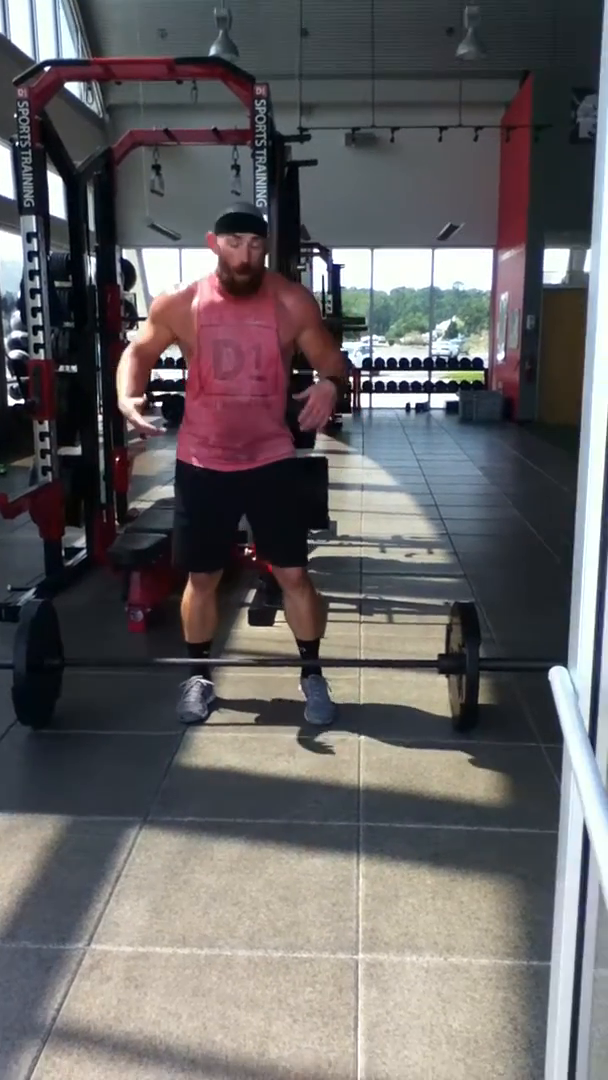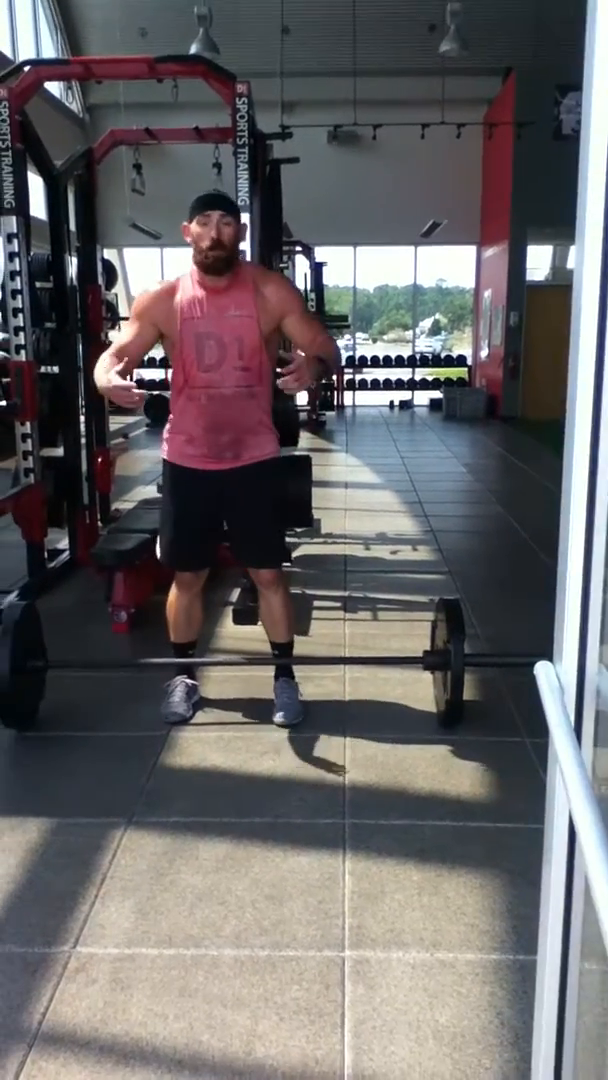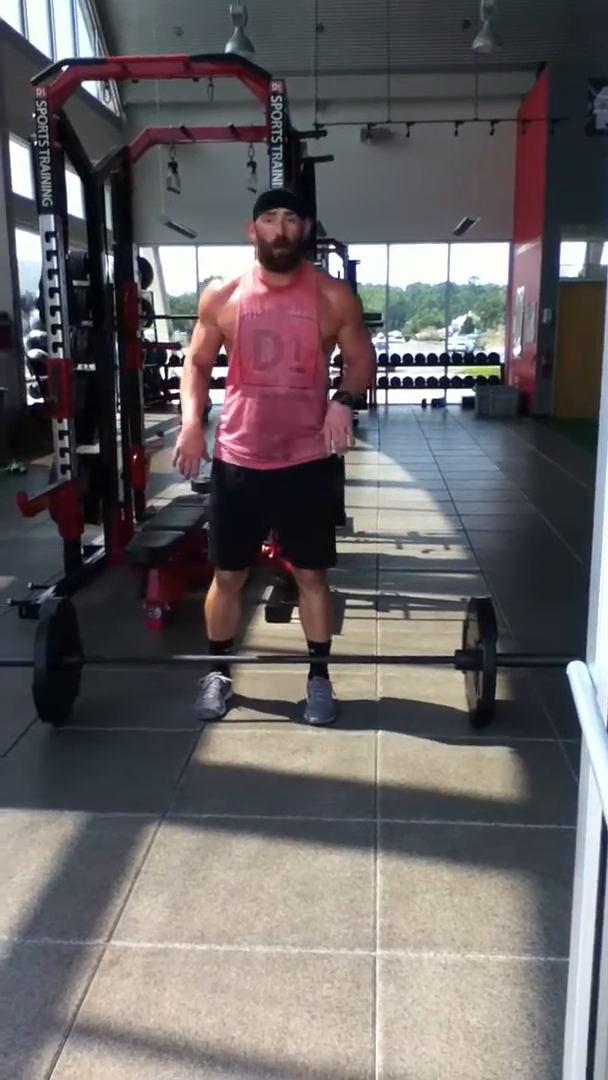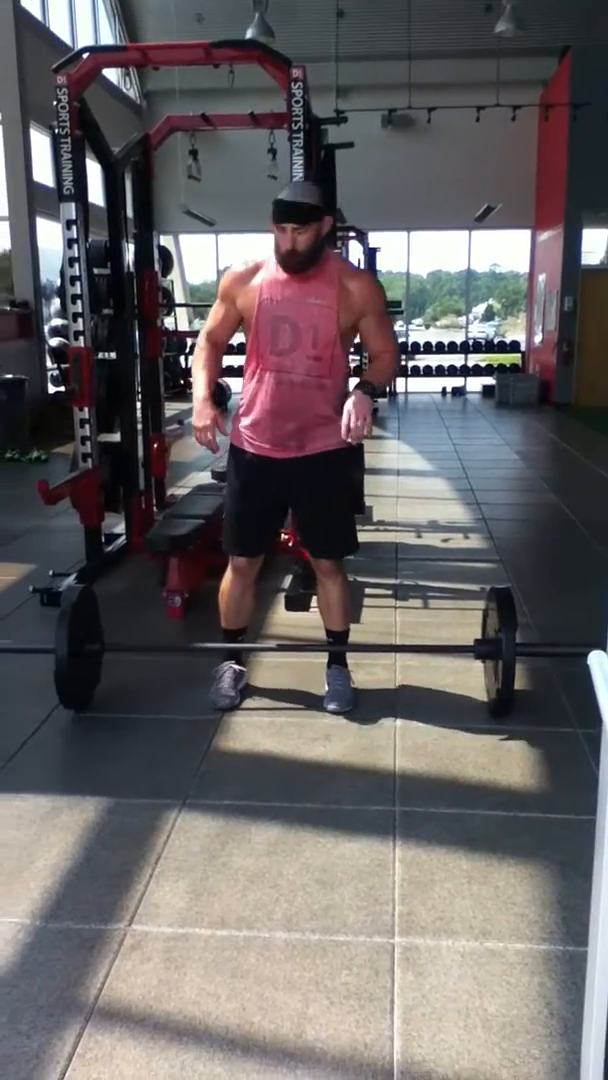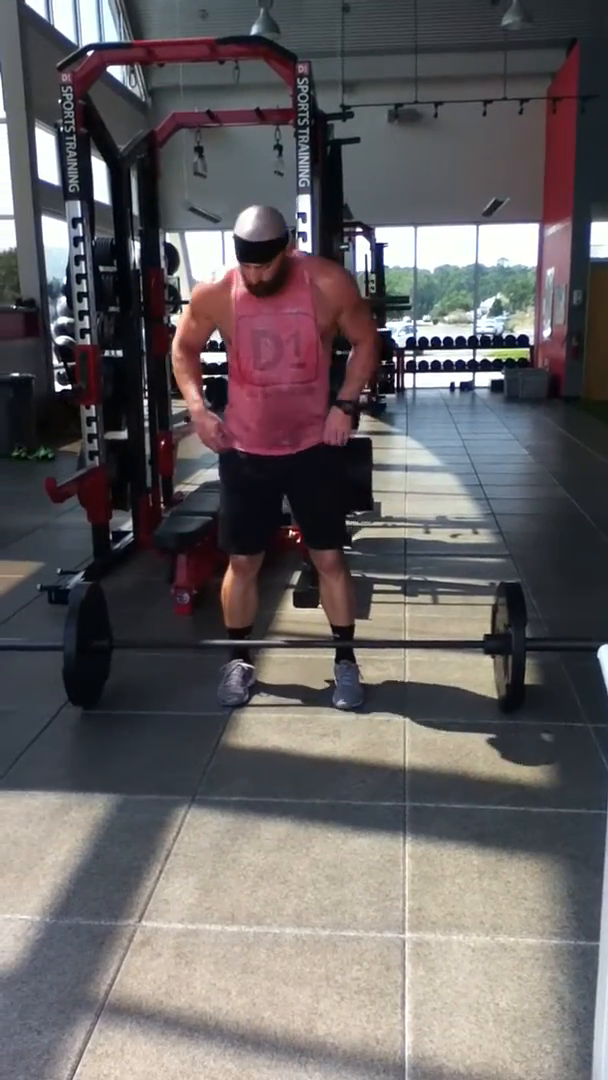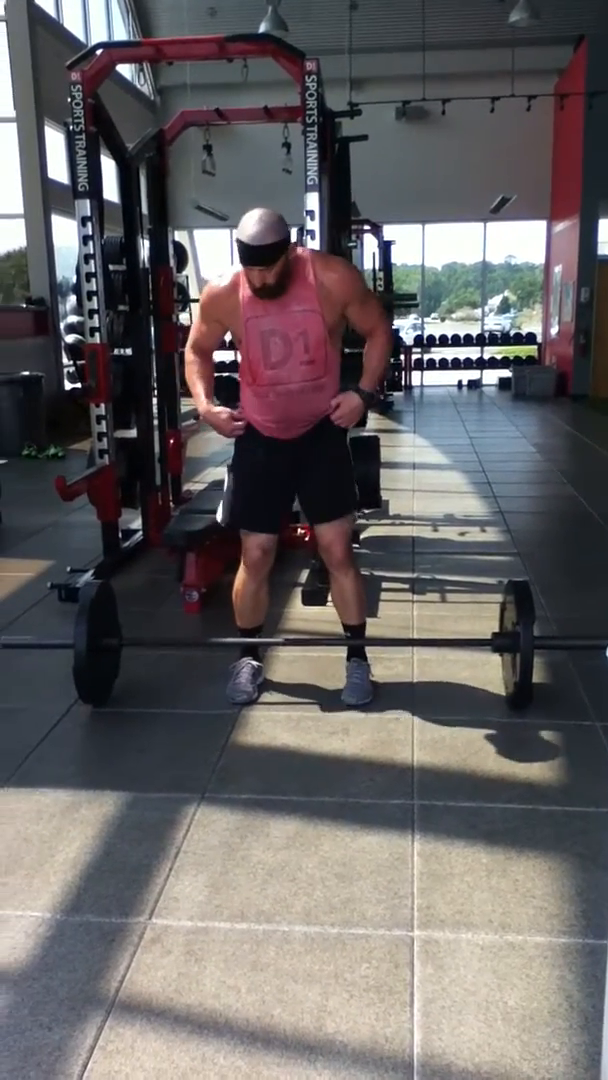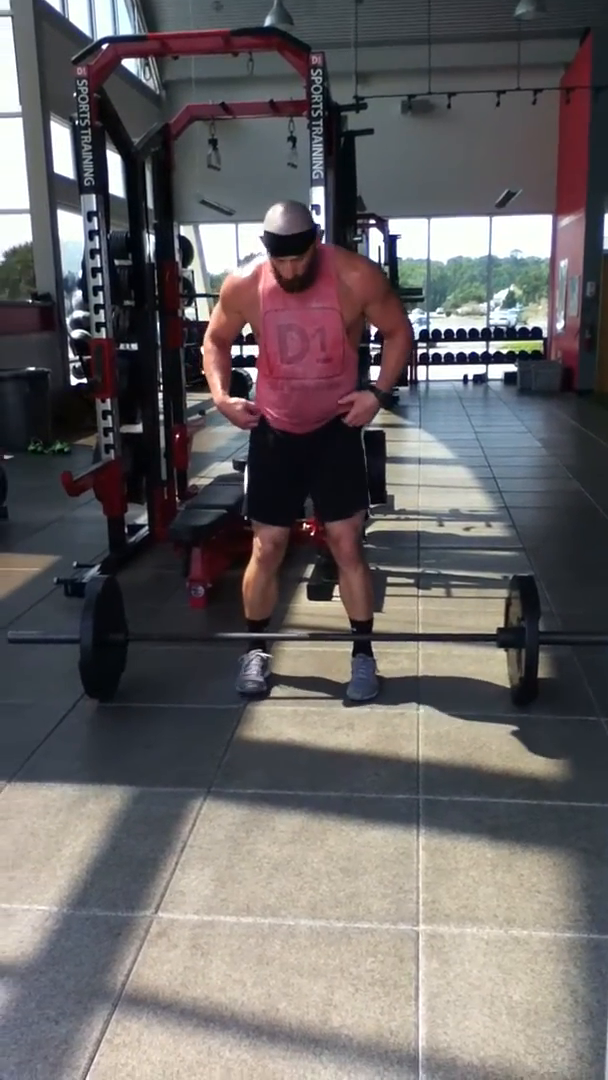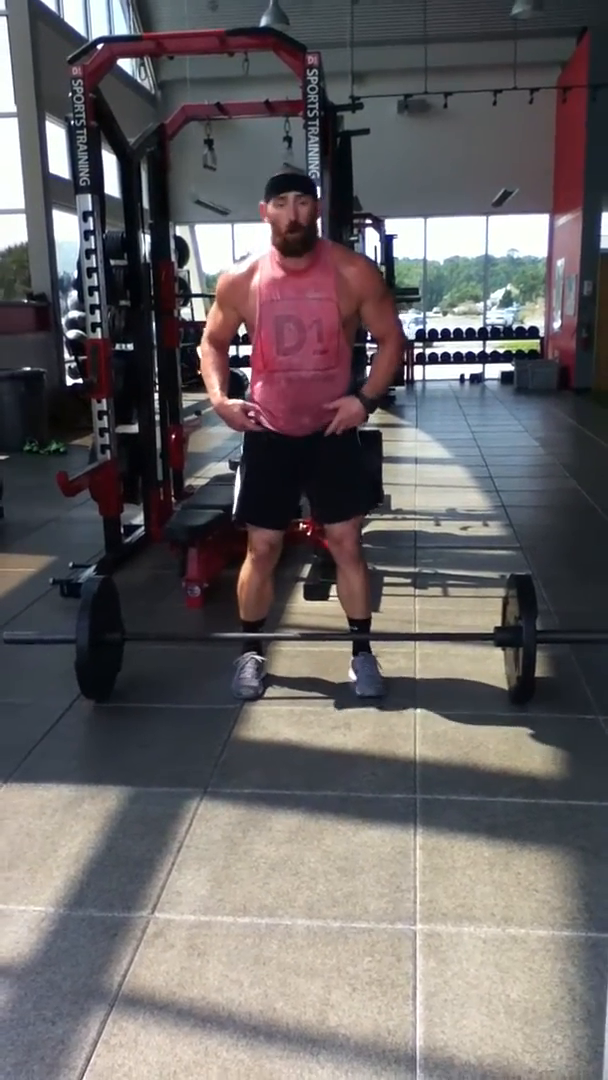
dt=0.3s
person 1, frame 1
left shoulder: (293, 301)
right shoulder: (178, 304)
left elbow: (330, 357)
right elbow: (137, 352)
left wrist: (331, 387)
right wrist: (128, 395)
left hip: (270, 459)
right hip: (202, 463)
left knee: (293, 573)
right knee: (201, 577)
left ankle: (312, 674)
right ankle: (200, 675)
person 1, frame 2
left shoulder: (273, 292)
right shoulder: (161, 300)
left elbow: (324, 347)
right elbow: (118, 353)
left wrist: (314, 366)
right wrist: (107, 376)
left hip: (255, 458)
right hip: (188, 461)
left knee: (268, 574)
right knee: (187, 577)
left ankle: (284, 675)
right ankle: (184, 675)
person 1, frame 3
left shoulder: (334, 296)
right shoulder: (221, 297)
left elbow: (361, 359)
right elbow: (197, 363)
left wrist: (342, 402)
right wrist: (190, 423)
left hip: (306, 460)
right hip: (237, 460)
left knee: (310, 574)
right knee: (228, 574)
left ankle: (318, 675)
right ankle: (218, 671)
person 1, frame 4
left shoulder: (356, 287)
right shoulder: (242, 281)
left elbow: (386, 353)
right elbow: (210, 341)
left wrist: (364, 391)
right wrist: (202, 397)
left hip: (322, 449)
right hip: (253, 447)
left knee: (328, 564)
right knee: (242, 563)
left ankle: (337, 664)
right ankle: (231, 661)
person 1, frame 5
left shoulder: (329, 283)
right shoulder: (212, 294)
left elbow: (365, 340)
right elbow: (184, 349)
left wrist: (347, 404)
right wrist: (197, 408)
left hip: (312, 444)
right hip: (245, 447)
left knee: (329, 557)
right knee: (242, 560)
left ankle: (346, 658)
right ankle: (239, 657)
person 1, frame 6
left shoulder: (334, 278)
right shoulder: (220, 295)
left elbow: (378, 330)
right elbow: (196, 351)
left wrist: (364, 393)
right wrist: (205, 404)
left hip: (322, 431)
right hip: (260, 437)
left knee: (337, 550)
right knee: (255, 556)
left ankle: (357, 657)
right ankle: (249, 656)
person 1, frame 7
left shoulder: (358, 277)
right shoulder: (242, 286)
left elbow: (399, 332)
right elbow: (216, 340)
left wrist: (378, 393)
right wrist: (221, 395)
left hip: (336, 428)
right hip: (273, 432)
left knee: (347, 544)
right knee: (267, 548)
left ankle: (362, 652)
right ankle: (256, 649)
person 1, frame 8
left shoulder: (354, 273)
right shoulder: (239, 281)
left elbow: (391, 338)
right elbow: (214, 342)
left wrist: (366, 397)
right wrist: (218, 397)
left hip: (332, 431)
right hip: (268, 435)
left knee: (347, 545)
right knee: (261, 550)
left ankle: (362, 653)
right ankle: (251, 652)
